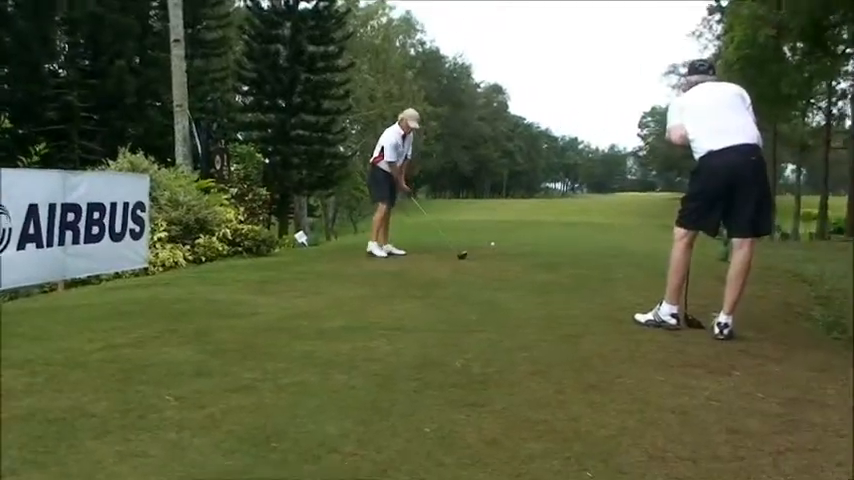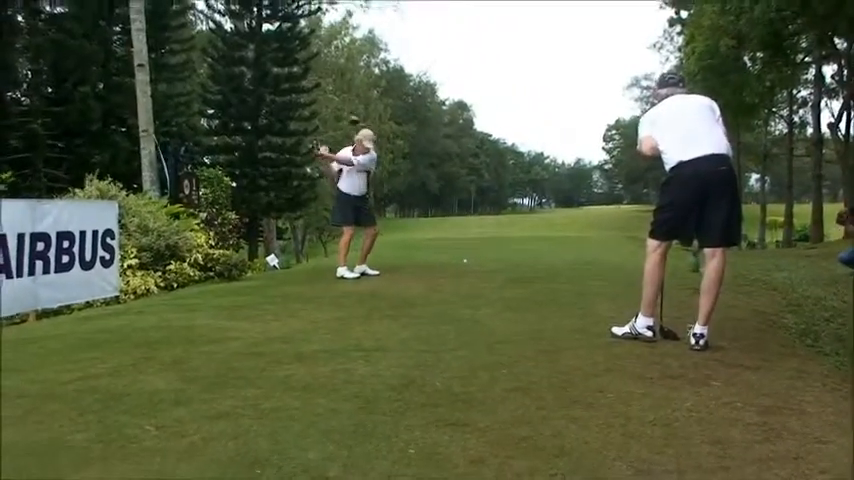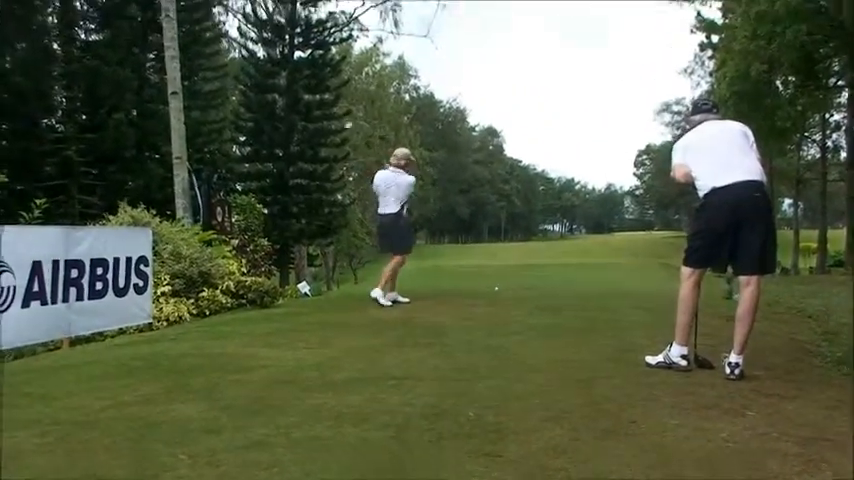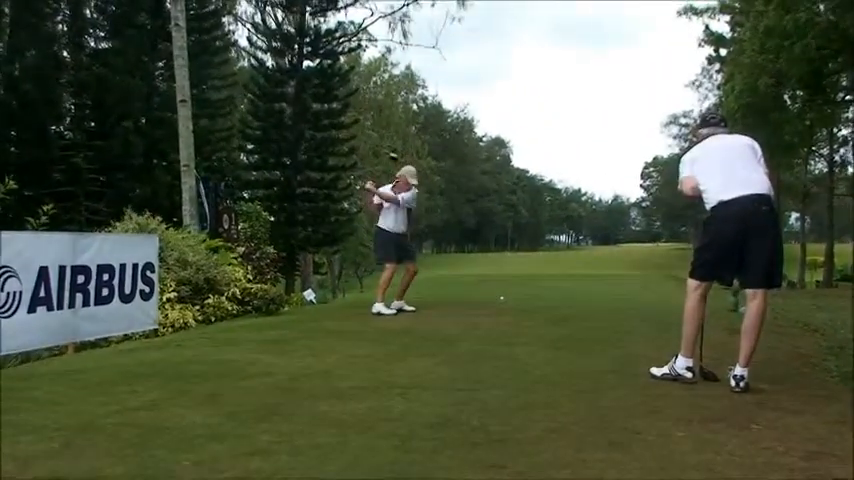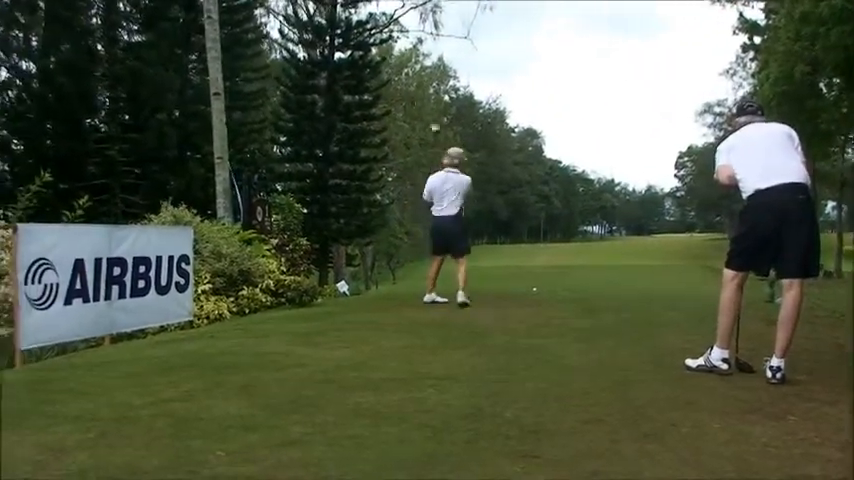
dt=1s
person 1, frame 1
left shoulder: (681, 100)
right shoulder: (736, 90)
left elbow: (677, 137)
right elbow: (754, 126)
left hip: (714, 161)
right hip: (750, 157)
left knee: (683, 234)
right knee: (744, 241)
left ankle: (668, 311)
right ankle: (725, 321)
person 1, frame 2
left shoulder: (652, 114)
right shoulder: (706, 102)
left elbow: (648, 148)
right elbow: (724, 139)
left hip: (684, 172)
right hip: (721, 167)
left knee: (656, 245)
right knee: (716, 251)
left ankle: (644, 323)
right ankle: (700, 331)
person 1, frame 3
left shoulder: (684, 141)
right shoulder: (739, 127)
left elbow: (681, 175)
right elbow: (759, 164)
left hip: (717, 199)
right hip: (755, 194)
left knee: (690, 273)
right knee: (750, 279)
left ankle: (679, 353)
right ankle: (735, 361)
person 1, frame 4
left shoulder: (692, 154)
right shoulder: (748, 142)
left elbow: (689, 188)
right elbow: (766, 179)
left hip: (725, 212)
right hip: (762, 208)
left knee: (696, 286)
right knee: (757, 292)
left ankle: (684, 364)
right ankle: (740, 373)
person 1, frame 5
left shoulder: (729, 142)
right shoulder: (785, 130)
left elbow: (726, 177)
right elbow: (803, 167)
left hip: (762, 201)
right hip: (798, 196)
left knee: (732, 276)
right knee: (793, 282)
left ankle: (719, 356)
right ankle: (777, 364)
person 2, frame 1
left shoulder: (409, 136)
right shoulder: (391, 136)
left elbow: (406, 159)
right elbow: (392, 164)
left wrist: (402, 179)
right wrist: (401, 184)
left hip: (390, 175)
right hip: (379, 173)
left knee: (387, 210)
right knee: (383, 207)
left ankle: (386, 245)
right ankle: (372, 244)
person 2, frame 2
left shoulder: (371, 156)
right shoulder: (344, 152)
left elbow: (350, 162)
right elbow: (334, 172)
left wrist: (329, 156)
right wrist: (326, 158)
left hip: (361, 198)
right hip: (344, 197)
left knee: (372, 231)
right knee: (349, 232)
left ankle: (361, 266)
right ankle: (342, 268)
person 2, frame 3
left shoulder: (380, 175)
right shoulder: (409, 181)
left hip: (383, 219)
right hip: (397, 221)
left knee: (395, 257)
right knee: (399, 258)
left ankle: (391, 293)
right ankle: (378, 290)
person 2, frame 4
left shoulder: (412, 193)
right shoulder: (383, 190)
left elbow: (394, 199)
right elbow: (375, 208)
left wrist: (374, 191)
right wrist: (372, 190)
left hip: (402, 236)
right hip: (385, 234)
left knee: (412, 269)
right knee: (390, 268)
left ankle: (398, 302)
right ankle: (378, 304)
person 2, frame 5
left shoulder: (434, 178)
right shoulder: (466, 180)
left elbow: (427, 198)
left hip: (437, 222)
right hip: (454, 222)
left knee: (437, 259)
right knee: (461, 260)
left ankle: (429, 294)
right ankle: (461, 294)
